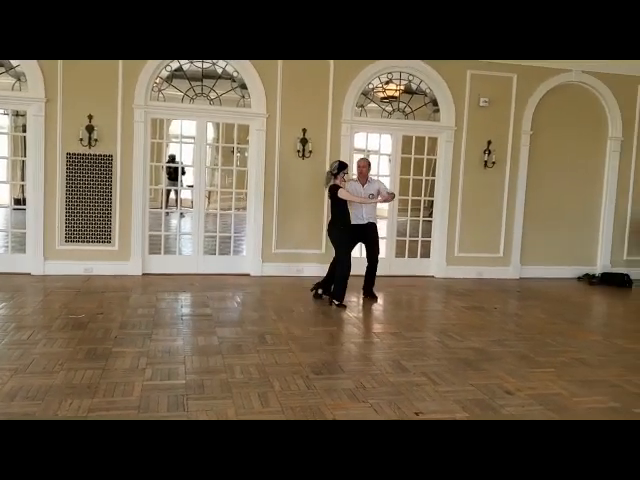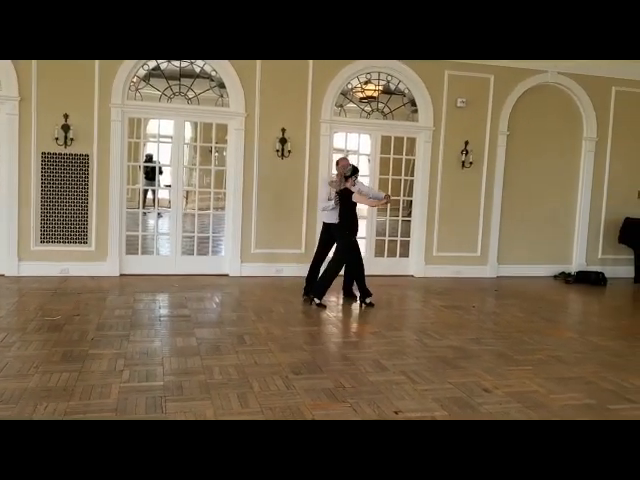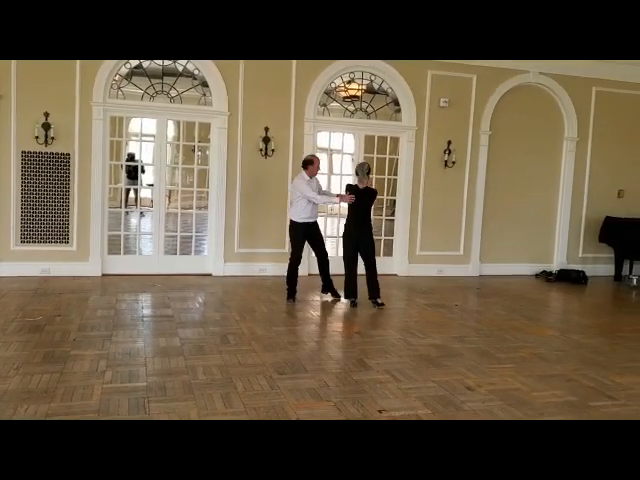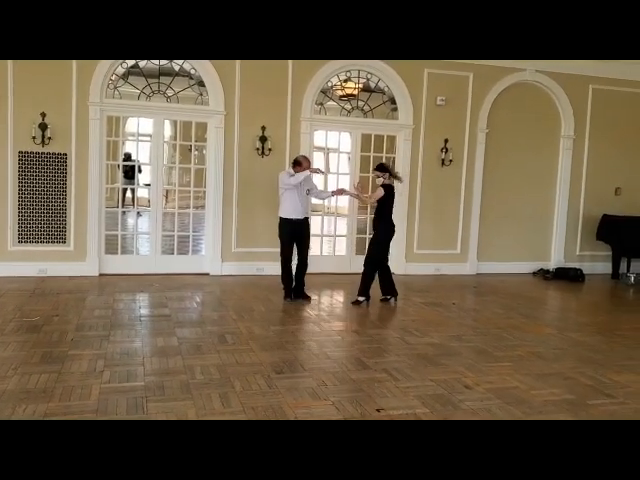
dt=0.4s
person 1, frame 1
left shoulder: (376, 184)
right shoulder: (350, 184)
left elbow: (387, 193)
left wrist: (390, 196)
left hip: (370, 226)
right hip: (353, 225)
left knee: (373, 259)
left ankle: (368, 289)
right ankle: (325, 286)
person 1, frame 2
left shoulder: (355, 184)
right shoulder: (329, 184)
left elbow: (370, 193)
right elbow: (322, 206)
left wrist: (384, 196)
right wrist: (335, 202)
right hip: (330, 225)
right knee: (319, 257)
left ankle: (348, 289)
right ankle: (308, 289)
person 1, frame 3
left shoulder: (314, 180)
right shoulder: (299, 182)
left elbow: (321, 193)
right elbow: (316, 198)
left wrist: (338, 196)
right wrist: (338, 200)
left hip: (313, 223)
right hip: (299, 225)
left knee: (322, 255)
right knee: (296, 258)
left ankle: (327, 286)
right ankle: (291, 291)
person 1, frame 4
left shoulder: (307, 179)
right shoulder: (284, 176)
left elbow: (317, 193)
right elbow: (293, 181)
left wrist: (332, 193)
right wrist: (308, 172)
left hip: (302, 222)
right hip: (287, 222)
left knee: (303, 257)
right knee: (286, 257)
left ankle: (298, 290)
right ankle: (288, 290)
person 2, frame 1
left shoulder: (335, 188)
right shoulder: (337, 189)
left elbow: (353, 198)
right elbow: (358, 200)
right wrist: (379, 200)
left hip: (338, 229)
right hip: (338, 230)
left knee: (340, 262)
right knee: (344, 264)
right ankle: (336, 298)
person 2, frame 2
left shoulder: (342, 191)
right shoulder: (350, 194)
right elbow: (371, 203)
right wrist: (384, 201)
left hip: (346, 233)
right hip: (346, 234)
left knee: (357, 265)
right knee: (336, 265)
left ankle: (365, 296)
right ankle: (316, 297)
person 2, frame 3
left shoulder: (349, 188)
right shoulder: (372, 192)
left hip: (349, 230)
right hip: (365, 231)
left knee: (350, 265)
right knee: (370, 264)
left ankle: (352, 298)
right ankle: (375, 298)
person 2, frame 4
left shoulder: (383, 188)
right shoulder: (388, 188)
left elbow: (368, 201)
right elbow: (369, 199)
left wrist: (358, 192)
right wrist: (350, 192)
left hip: (382, 230)
right hip: (387, 229)
left knee: (370, 262)
right knee: (381, 261)
left ankle: (363, 295)
right ankle: (390, 294)
